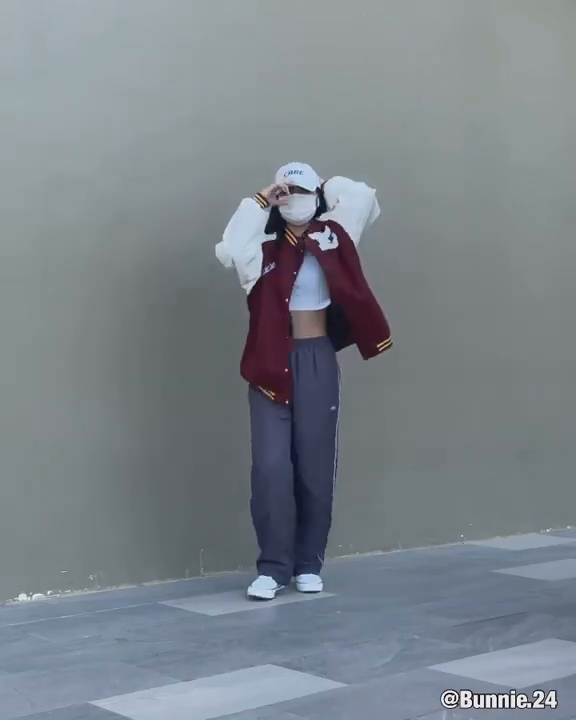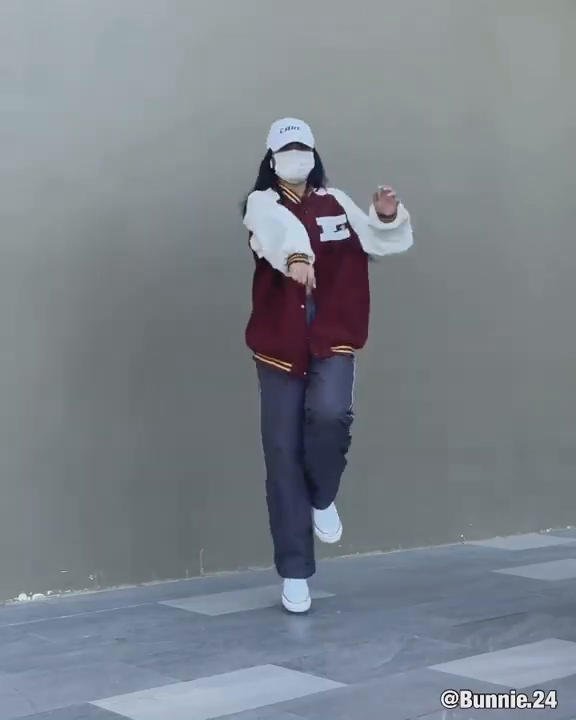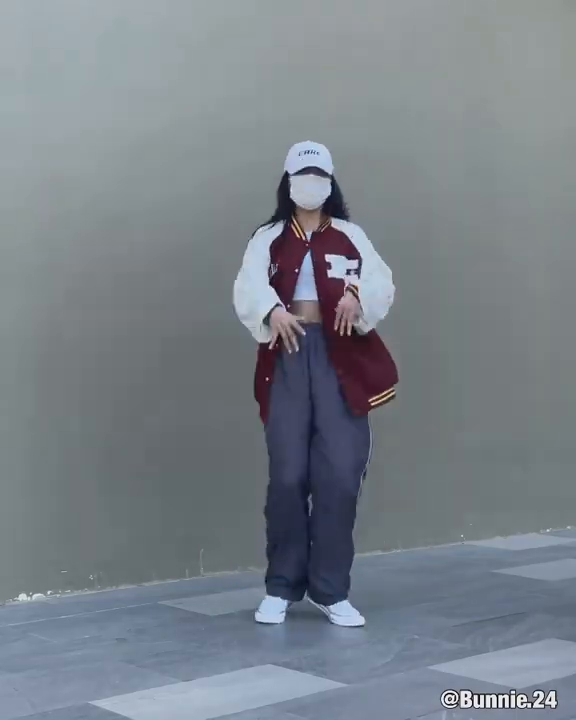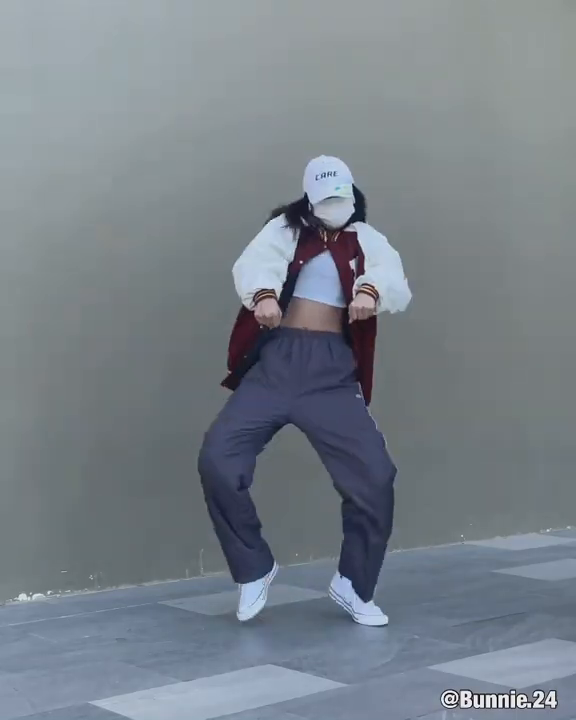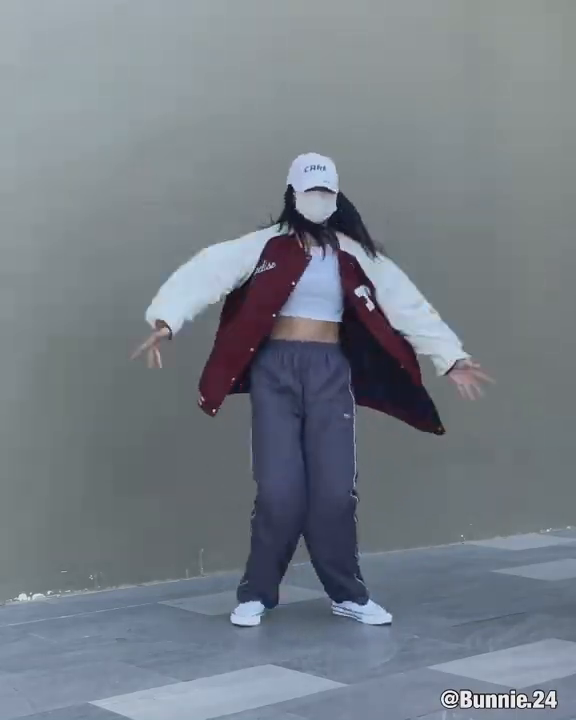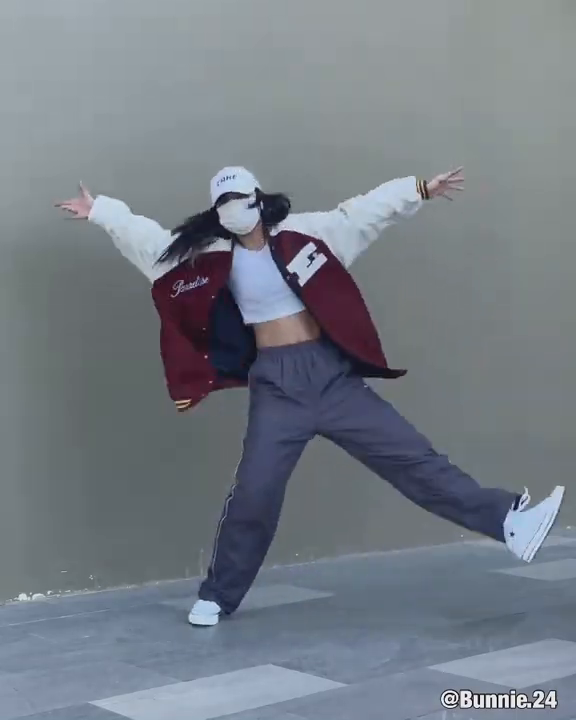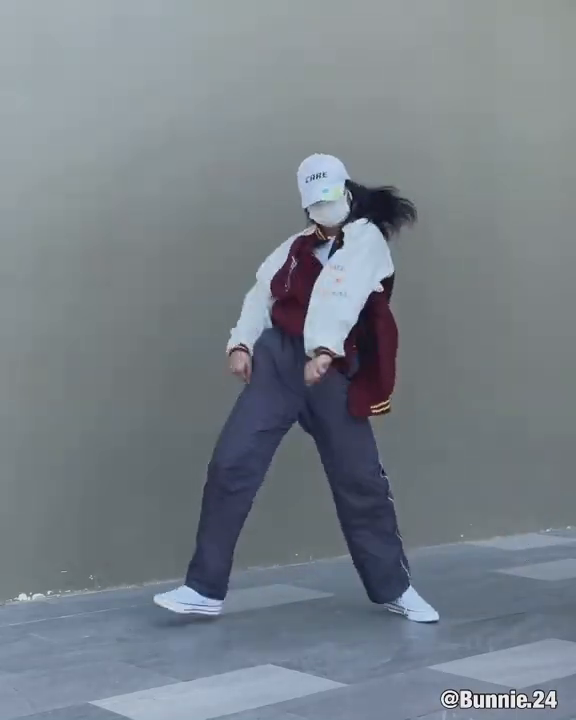
dt=0.7s
person 1, frame 1
left shoulder: (332, 235)
right shoulder: (263, 250)
left elbow: (363, 198)
right elbow: (228, 250)
left wrist: (324, 187)
right wrist: (260, 203)
left hip: (318, 364)
right hip: (271, 366)
left knee: (314, 475)
right knee: (271, 470)
left ankle: (308, 565)
right ankle: (275, 566)
person 1, frame 2
left shoulder: (337, 204)
right shoulder: (262, 204)
left elbow: (385, 239)
right elbow: (276, 229)
left wrist: (388, 215)
right wrist: (295, 256)
left hip: (331, 328)
right hip: (282, 333)
left knee: (331, 413)
right knee: (283, 449)
left ankle: (322, 498)
right ankle: (294, 567)
person 1, frame 3
left shoulder: (348, 237)
right shoulder: (269, 240)
left elbow: (380, 289)
right elbow: (249, 291)
left wrist: (358, 298)
right wrist: (271, 313)
left hip: (340, 360)
right hip: (287, 357)
left knee: (340, 476)
right knee: (288, 479)
left ankle: (328, 590)
right ankle: (280, 587)
person 1, frame 4
left shoulder: (366, 239)
right shoulder: (285, 230)
left elbow: (396, 287)
right elbow: (255, 265)
left wrist: (371, 293)
right wrist: (263, 295)
left hip: (332, 371)
right hip: (275, 362)
left knee: (373, 476)
right knee: (217, 461)
left ankle: (354, 584)
right ankle: (254, 569)
person 1, frame 5
left shoulder: (358, 254)
right shoulder: (270, 244)
left elbow: (406, 304)
right elbow: (207, 269)
left wrist: (451, 357)
right wrist: (165, 320)
left hip: (328, 372)
right hip: (275, 375)
left knee: (334, 493)
right knee: (278, 494)
left ankle: (346, 593)
right ankle: (256, 593)
person 1, frame 6
left shoulder: (302, 235)
right shoulder: (211, 257)
left elbow: (361, 211)
right elbow: (153, 241)
left wrist: (421, 189)
right wrist: (101, 211)
left hip: (332, 374)
right hip: (278, 385)
left knee: (409, 452)
right knee: (255, 494)
left ankle: (507, 521)
right ankle: (217, 594)
person 1, frame 7
left shoulder: (367, 238)
right shoulder: (297, 245)
left elbow: (339, 293)
right elbow: (262, 299)
left wrist: (323, 347)
right wrist: (241, 342)
left hip: (335, 375)
right hip: (279, 364)
left knee: (363, 485)
right knee: (231, 469)
left ankle: (394, 588)
right ankle: (204, 588)
